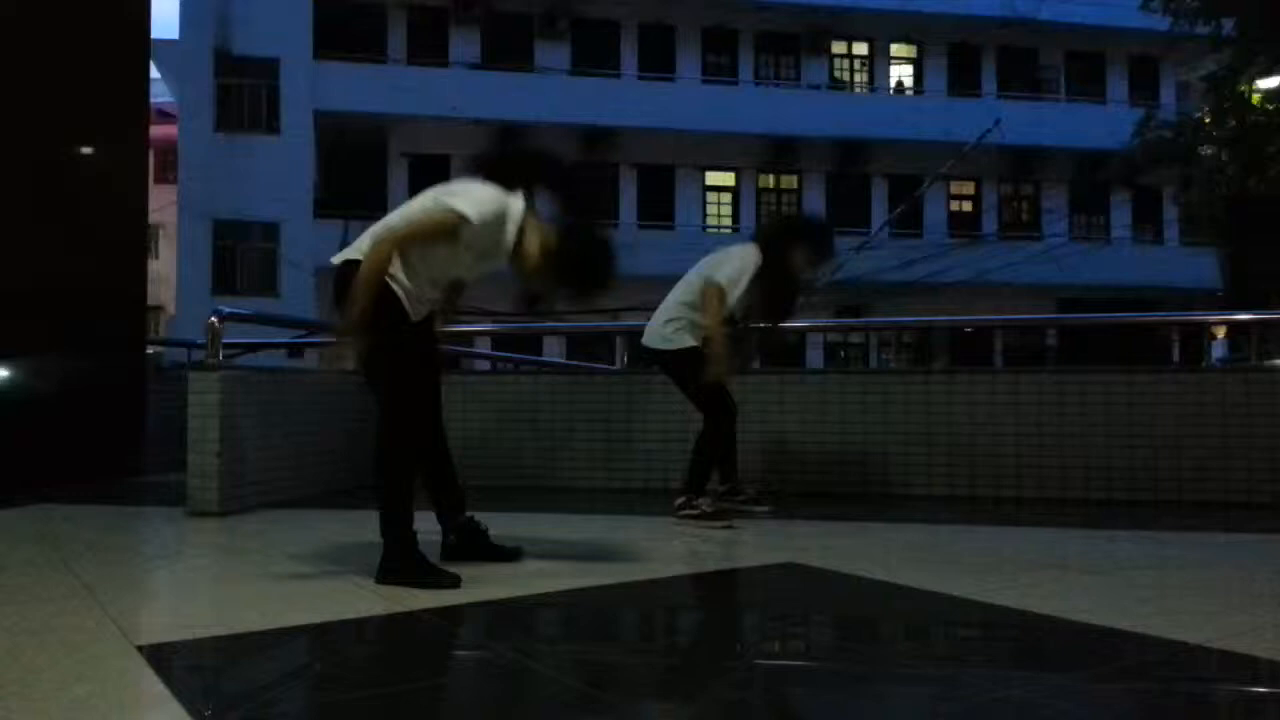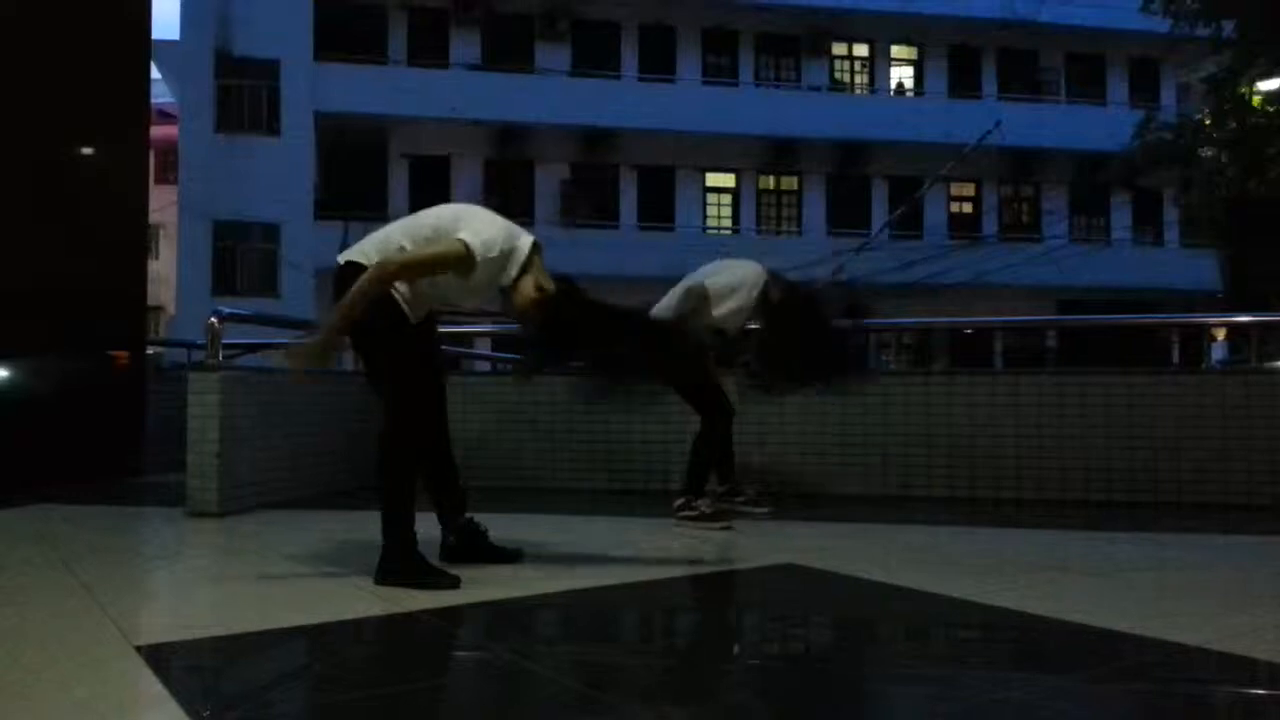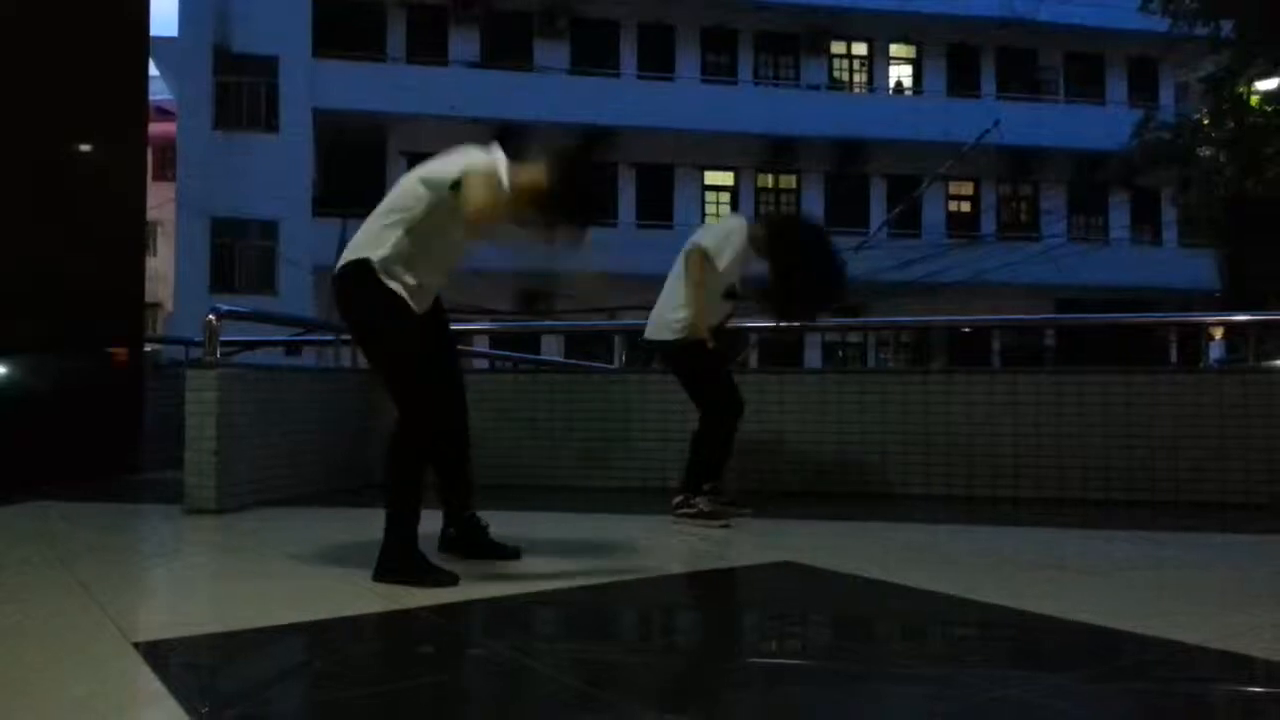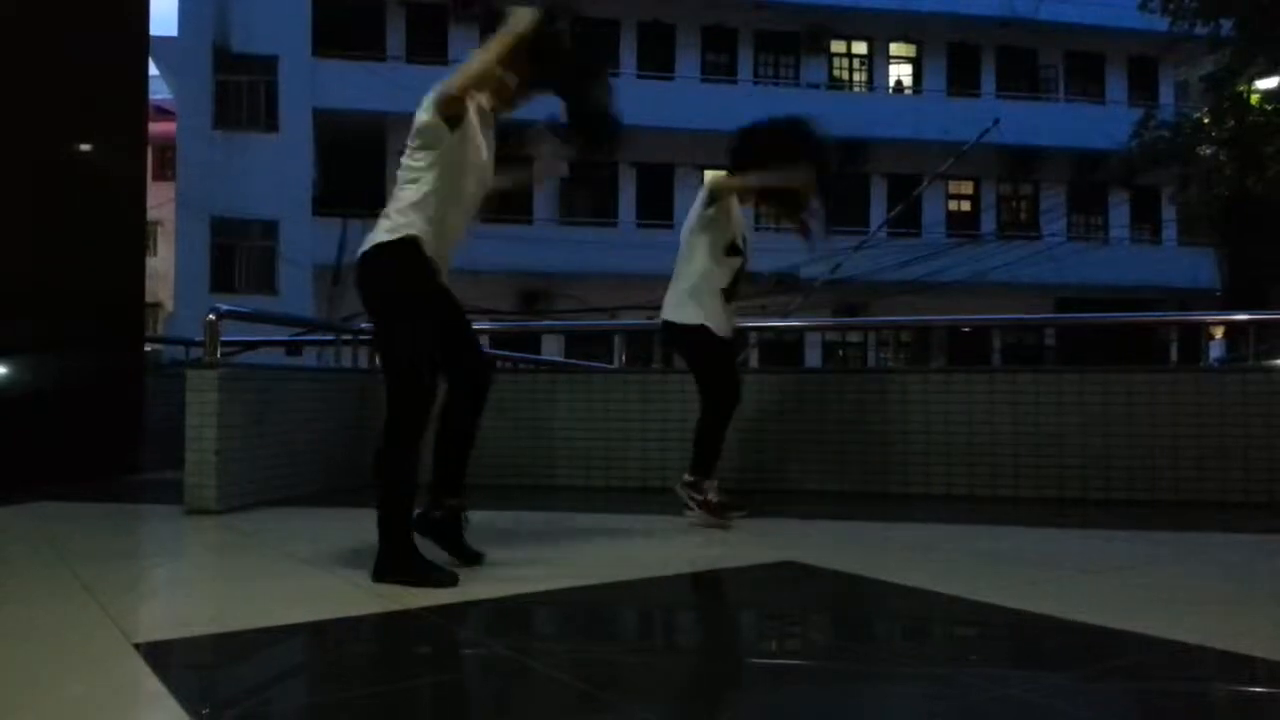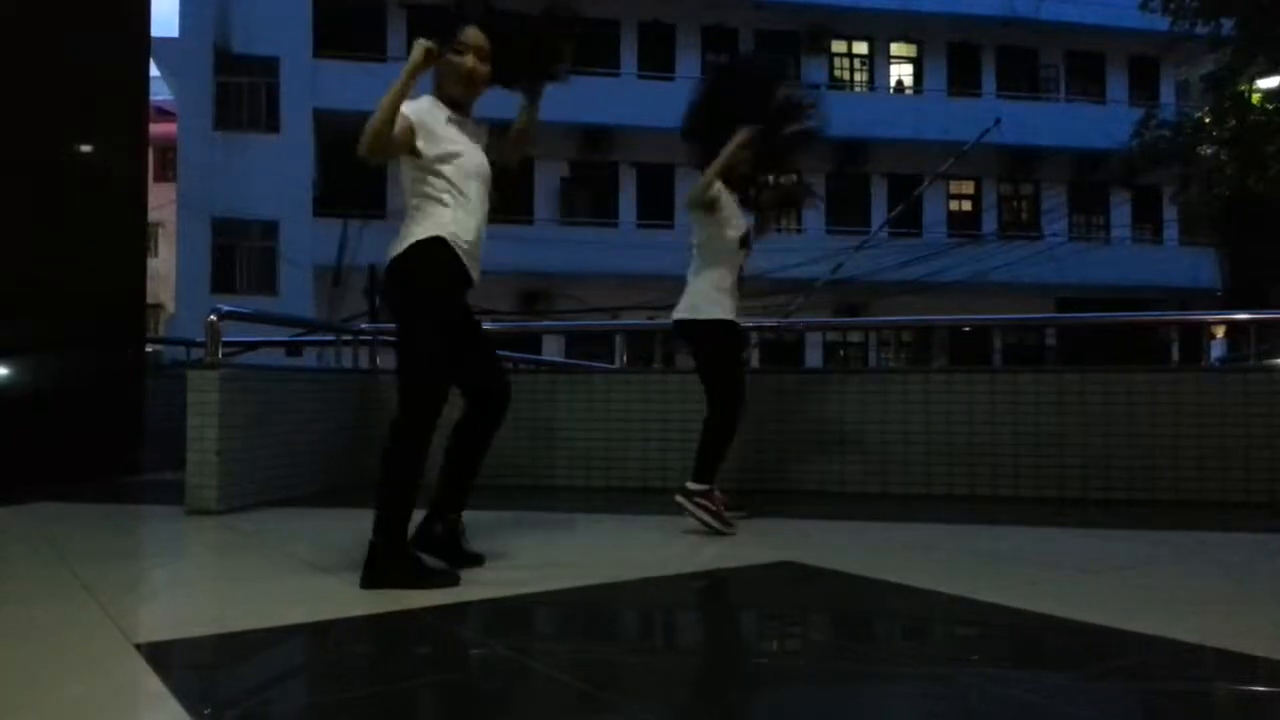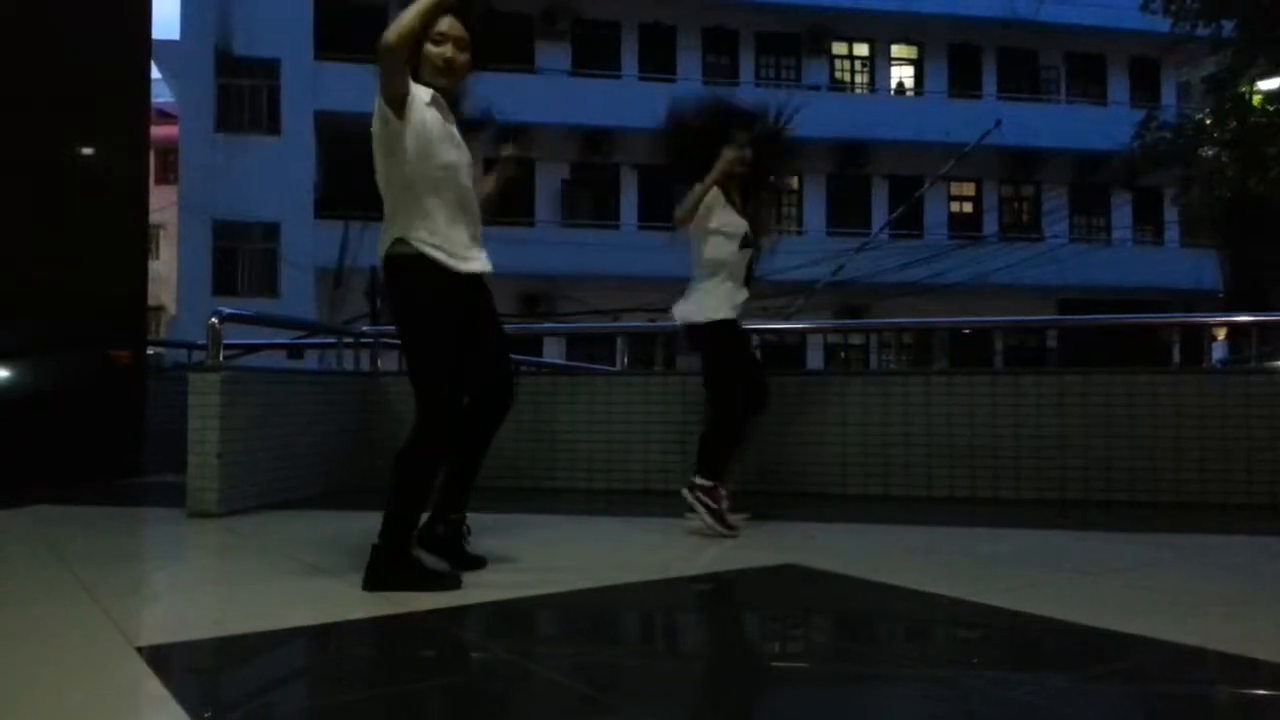
dt=0.2s
person 1, frame 1
left shoulder: (519, 226)
right shoulder: (487, 211)
right elbow: (386, 246)
right wrist: (355, 325)
left hip: (412, 294)
right hip: (370, 277)
left knee: (426, 416)
right knee: (403, 412)
left ankle: (459, 528)
right ankle: (398, 555)
person 1, frame 2
left shoulder: (524, 259)
right shoulder: (494, 246)
right elbow: (386, 271)
right wrist: (326, 340)
left hip: (406, 300)
right hip: (370, 286)
left knee: (430, 414)
right knee: (411, 410)
left ankle: (459, 532)
right ankle: (396, 555)
person 1, frame 3
left shoulder: (500, 185)
right shoulder: (484, 169)
right elbow: (477, 214)
left hip: (412, 289)
right hip: (372, 279)
left knee: (448, 399)
right knee: (422, 406)
left ankle: (462, 526)
right ankle: (398, 552)
person 1, frame 4
left shoulder: (480, 126)
right shoulder: (456, 109)
right elbow: (467, 84)
left wrist: (531, 175)
left hip: (421, 269)
right hip: (394, 261)
left knee: (472, 374)
right knee: (413, 402)
left ankle: (442, 506)
right ankle: (394, 552)
person 1, frame 5
left shoulder: (470, 129)
right shoulder: (423, 117)
left elbow: (508, 159)
right elbow: (370, 149)
left wrist: (532, 101)
right wrist: (410, 67)
left hip: (449, 279)
right hip: (423, 270)
left knee: (491, 394)
right knee: (419, 410)
left ankle: (441, 524)
right ankle: (386, 555)
person 1, frame 6
left shoulder: (446, 120)
right shoulder: (402, 101)
left wrist: (498, 176)
left hip: (465, 277)
right hip: (420, 274)
left knee: (494, 393)
right knee: (440, 415)
left ankle: (445, 523)
right ankle: (390, 557)
person 2, frame 1
left shoulder: (756, 263)
right shoulder: (748, 259)
right elbow: (712, 297)
right wrist: (719, 353)
left hip: (682, 337)
right hip: (674, 338)
left knee: (723, 409)
right knee: (720, 413)
left ankle: (732, 489)
right ankle: (689, 500)
person 2, frame 2
left shoulder: (762, 292)
right shoulder: (752, 278)
right elbow: (695, 294)
left hip: (686, 346)
right hip: (651, 342)
left knee: (720, 411)
right knee: (718, 413)
left ankle: (731, 490)
right ankle: (689, 501)
person 2, frame 3
left shoulder: (746, 241)
right shoulder: (732, 230)
right elbow: (695, 257)
right wrist: (696, 314)
left hip: (698, 334)
right hip: (678, 331)
left knee: (730, 405)
right knee: (720, 409)
left ankle: (711, 491)
right ankle: (686, 498)
person 2, frame 4
left shoulder: (734, 210)
right shoulder: (720, 196)
right elbow: (718, 187)
right wrist: (785, 181)
left hip: (712, 320)
right hip: (690, 318)
left knee: (723, 398)
right knee: (722, 398)
left ankle: (704, 483)
right ankle: (696, 481)
person 2, frame 5
left shoulder: (737, 199)
right shoulder: (713, 193)
left elbow: (756, 229)
right elbow: (696, 200)
left wrist: (774, 204)
right wrist: (732, 145)
left hip: (717, 316)
right hip: (706, 316)
left knee: (727, 405)
right knee: (728, 403)
left ankle: (704, 487)
right ankle: (697, 488)
person 2, frame 6
left shoulder: (743, 199)
right shoulder: (711, 195)
left elbow: (754, 242)
right elbow: (681, 217)
left wrist: (760, 197)
right wrist: (718, 169)
left hip: (720, 316)
right hip: (710, 314)
left knee: (727, 404)
right knee: (750, 395)
left ankle: (708, 487)
right ankle: (707, 483)
